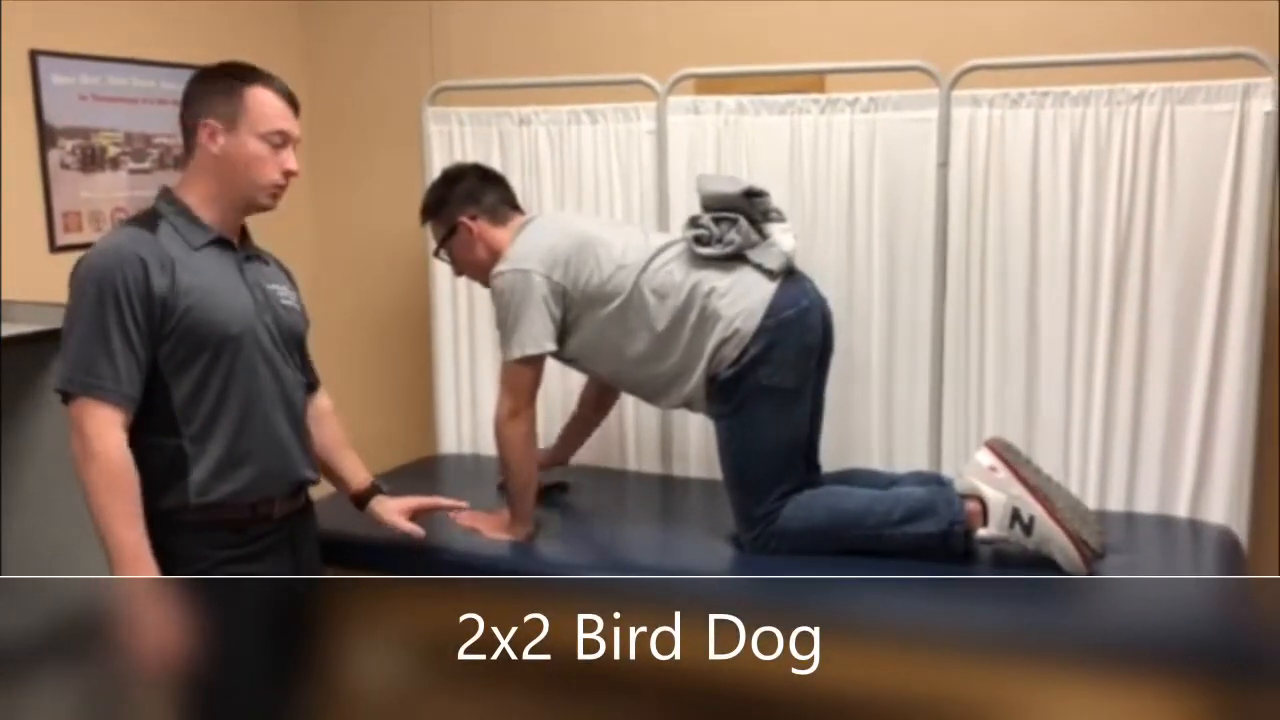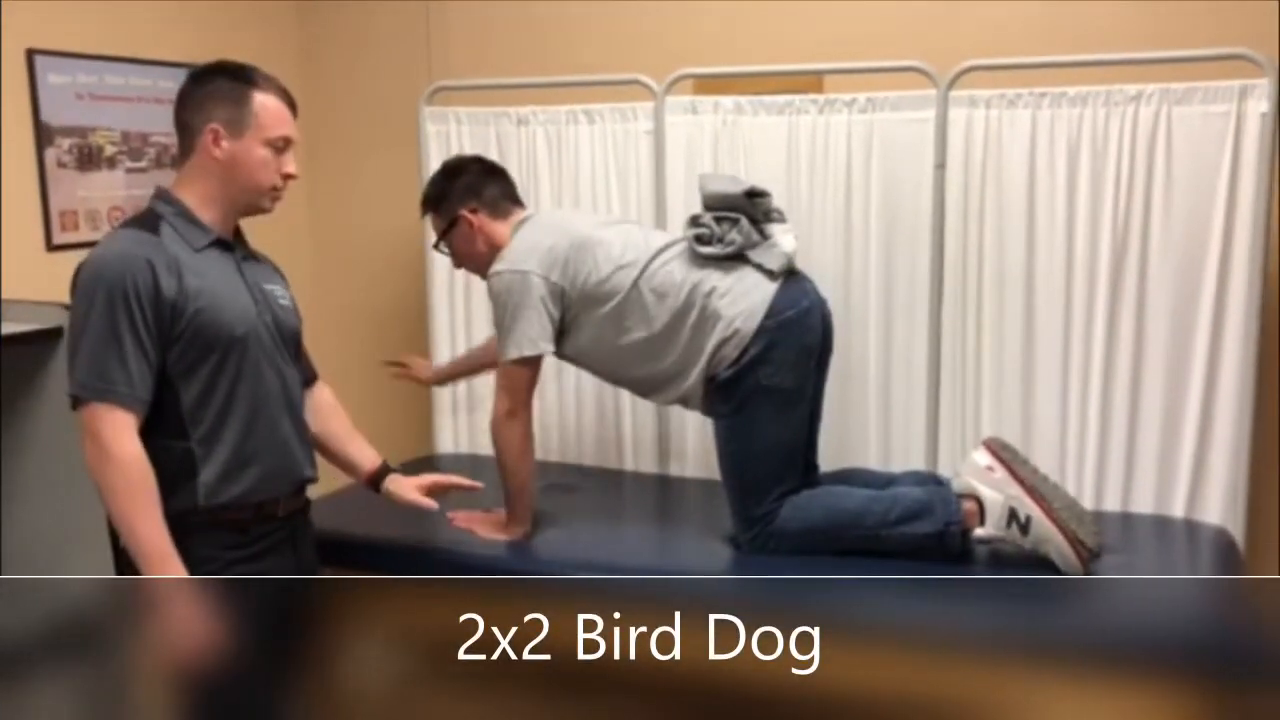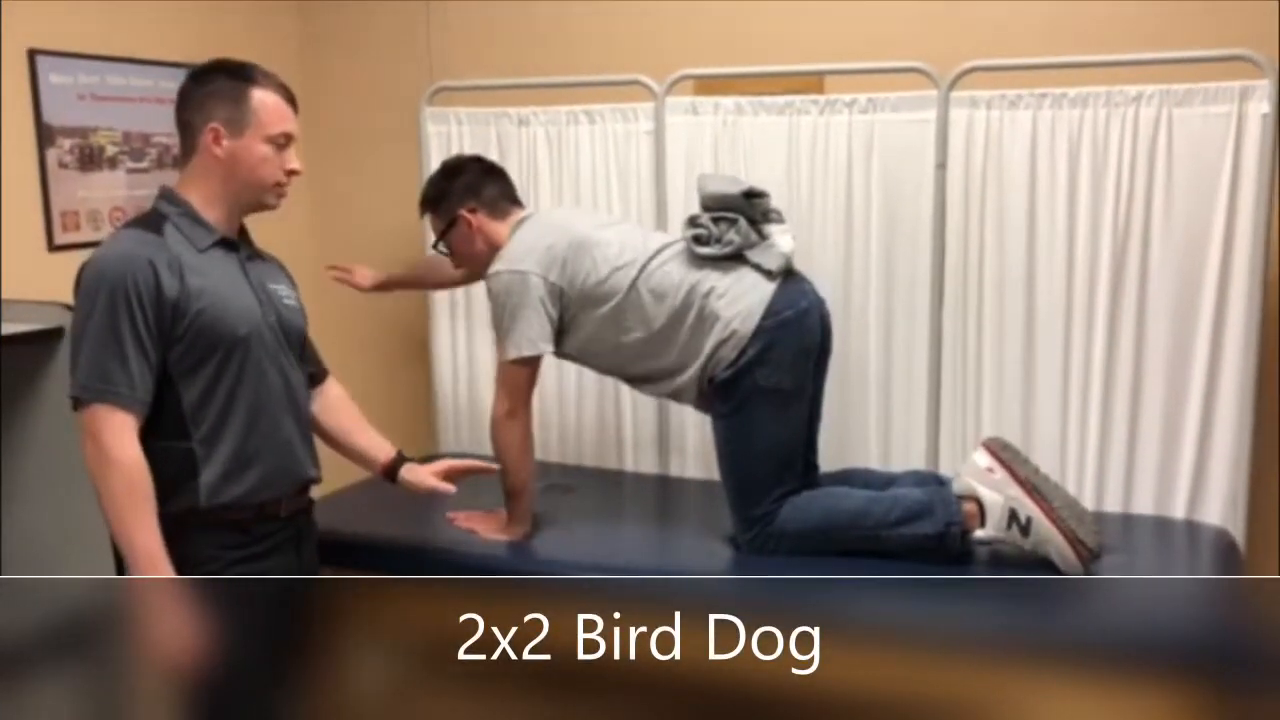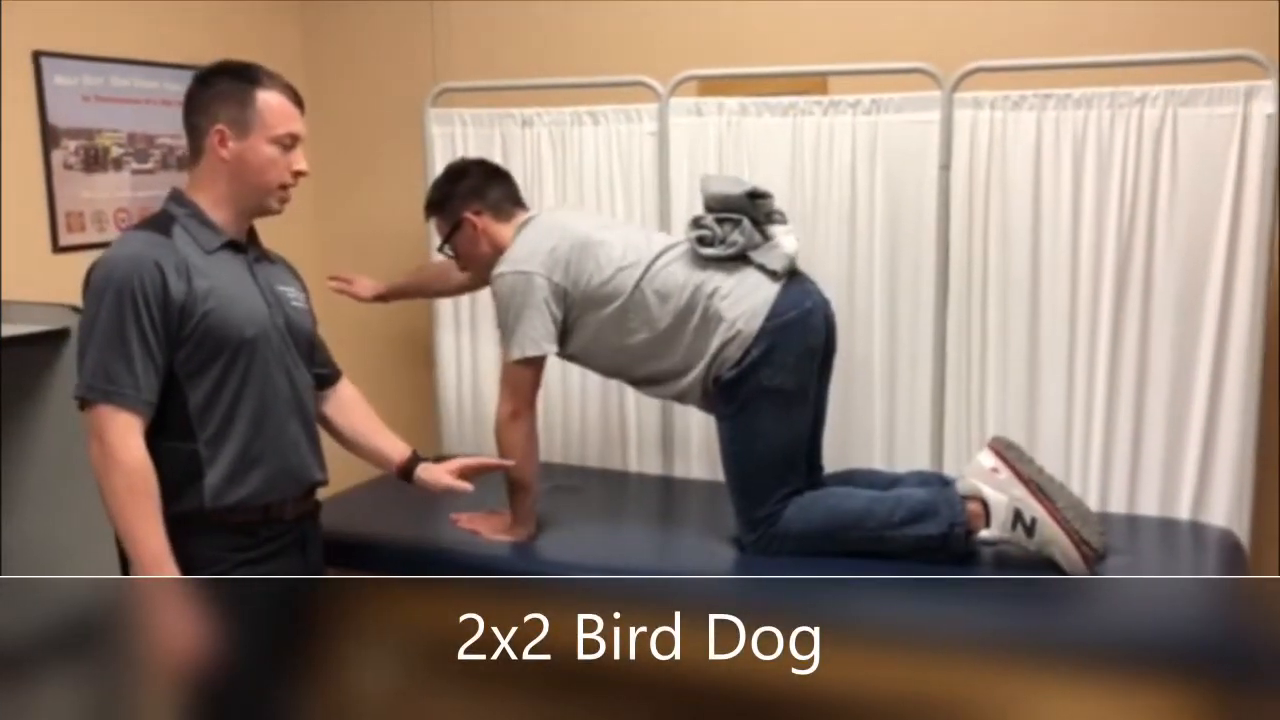
dt=0.4s
person 1, frame 1
left shoulder: (519, 271)
right shoulder: (557, 240)
left elbow: (515, 412)
right elbow: (610, 369)
left wrist: (518, 519)
right wrist: (553, 459)
left hip: (756, 338)
right hip: (785, 308)
left knee: (769, 524)
right knee: (790, 492)
left ankle: (979, 513)
right ankle: (972, 488)
person 1, frame 2
left shoulder: (515, 270)
right shoulder: (551, 237)
left elbow: (511, 413)
right elbow: (518, 332)
left wrist: (514, 520)
right wrist: (444, 372)
left hip: (756, 343)
right hip: (785, 309)
left knee: (767, 525)
right knee: (788, 494)
left ankle: (975, 514)
right ankle: (968, 489)
person 1, frame 3
left shoulder: (518, 273)
right shoulder: (540, 233)
left elbow: (511, 412)
right elbow: (470, 267)
left wrist: (514, 519)
right wrist: (383, 280)
left hip: (749, 342)
right hip: (782, 308)
left knee: (765, 525)
right knee: (787, 494)
left ankle: (974, 513)
right ankle: (968, 485)
person 1, frame 4
left shoulder: (523, 273)
right shoulder: (545, 235)
left elbow: (516, 413)
right elbow: (471, 273)
left wrist: (518, 519)
right wrist: (386, 291)
left hip: (755, 343)
right hip: (787, 309)
left knee: (770, 526)
right knee: (790, 493)
left ankle: (977, 512)
right ankle: (973, 485)
person 2, frame 1
left shoulder: (270, 272)
right shoulder: (128, 263)
right elbow: (98, 432)
left wrist: (369, 493)
right wrist: (142, 586)
left hip: (292, 542)
right hip: (200, 558)
person 2, frame 2
left shoulder: (261, 270)
right shoulder: (130, 264)
right elbow: (110, 435)
left wrist: (382, 476)
right wrist: (169, 589)
left hip: (288, 542)
right hip: (204, 558)
person 2, frame 3
left shoulder: (267, 270)
right shoulder: (134, 265)
left elbow: (315, 388)
right elbow: (111, 437)
left wrist: (397, 465)
right wrist: (160, 595)
left hip: (292, 540)
right hip: (208, 558)
person 2, frame 4
left shoulder: (274, 274)
right shoulder: (140, 265)
left elbow: (330, 388)
right elbow: (118, 441)
left wrist: (413, 467)
left hip: (299, 541)
right hip: (216, 563)
